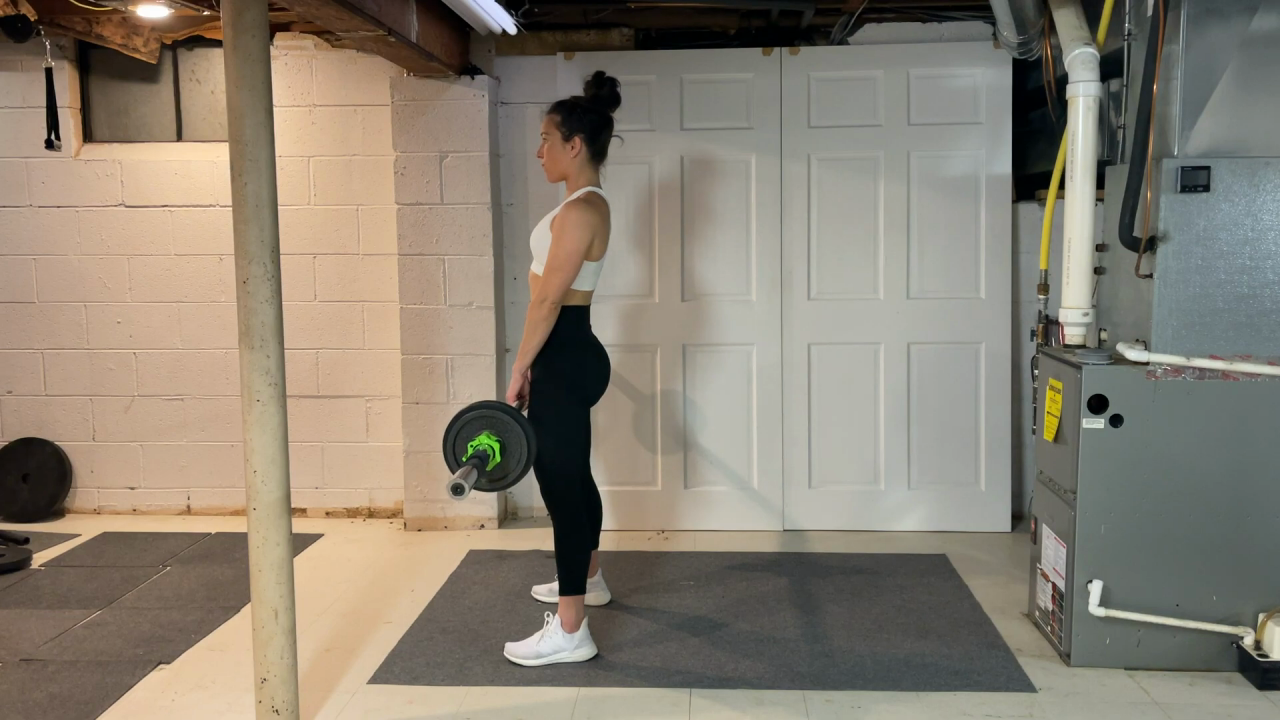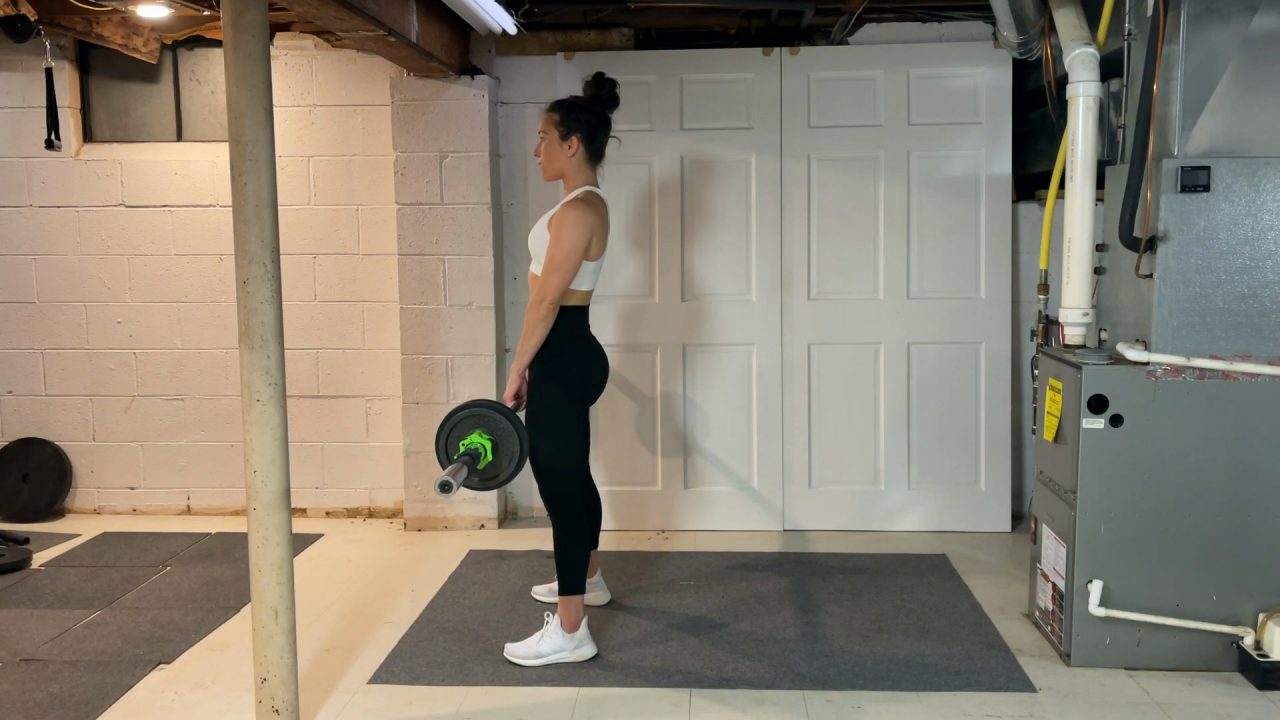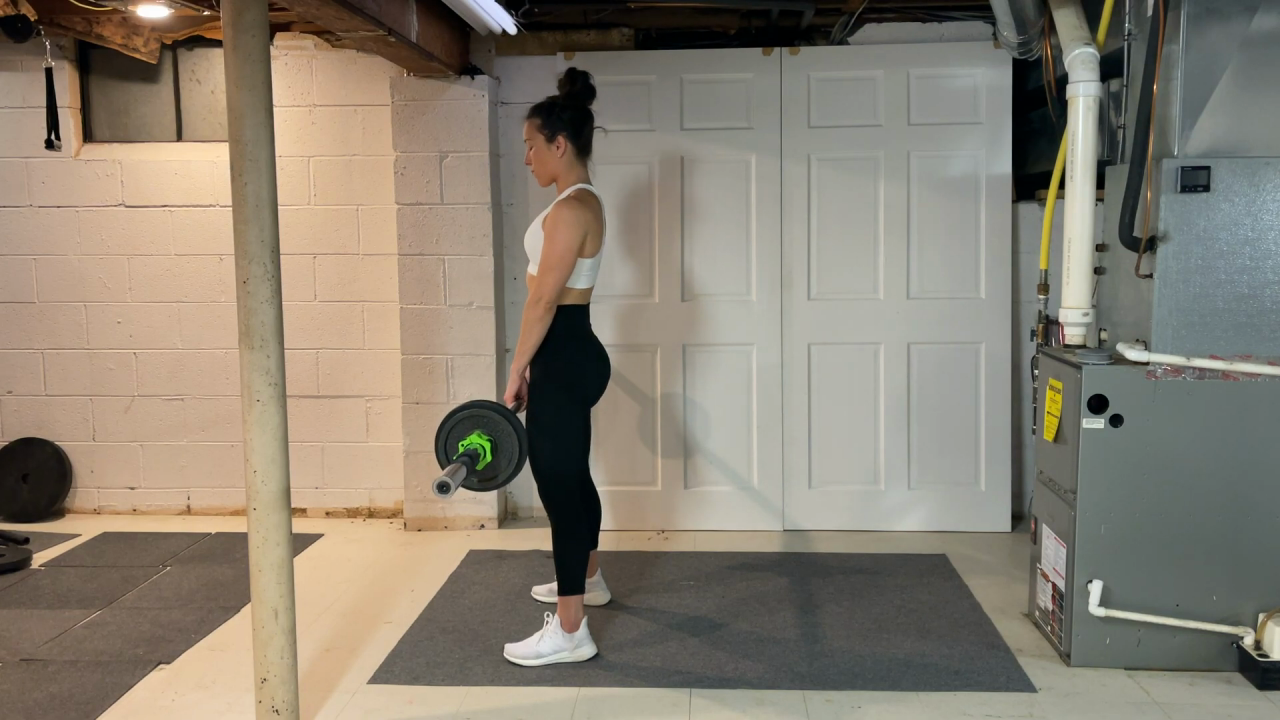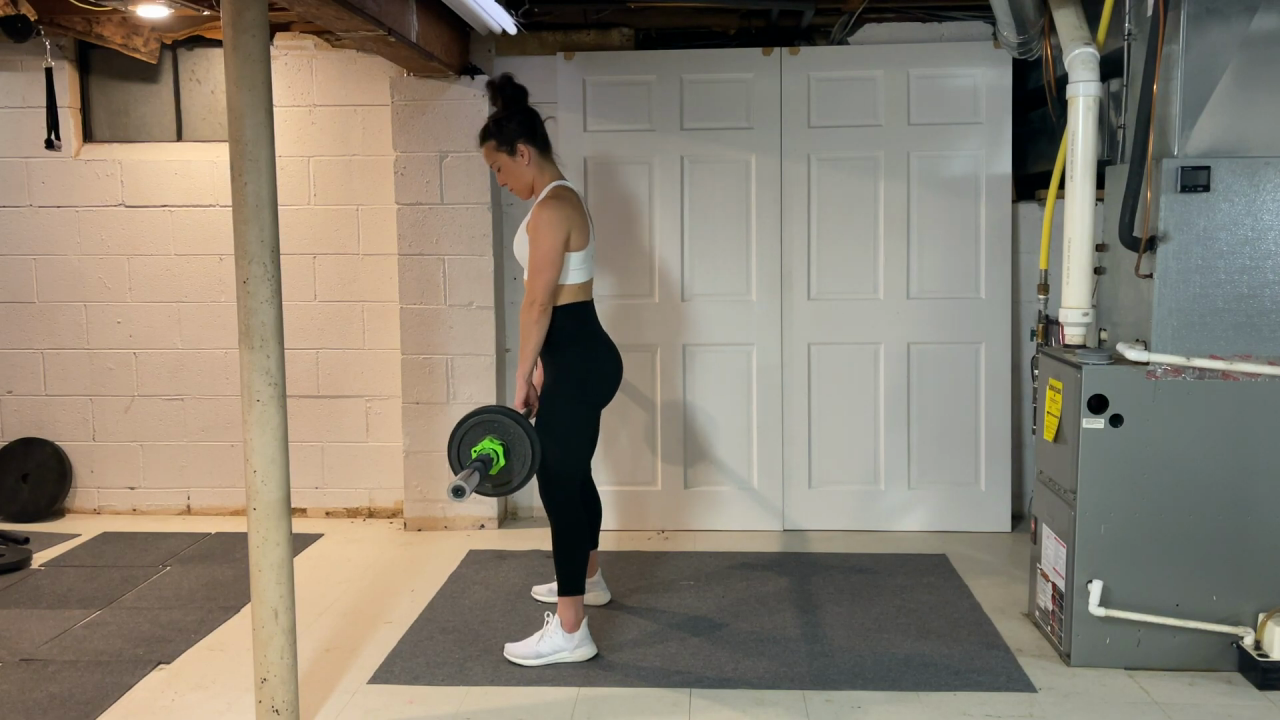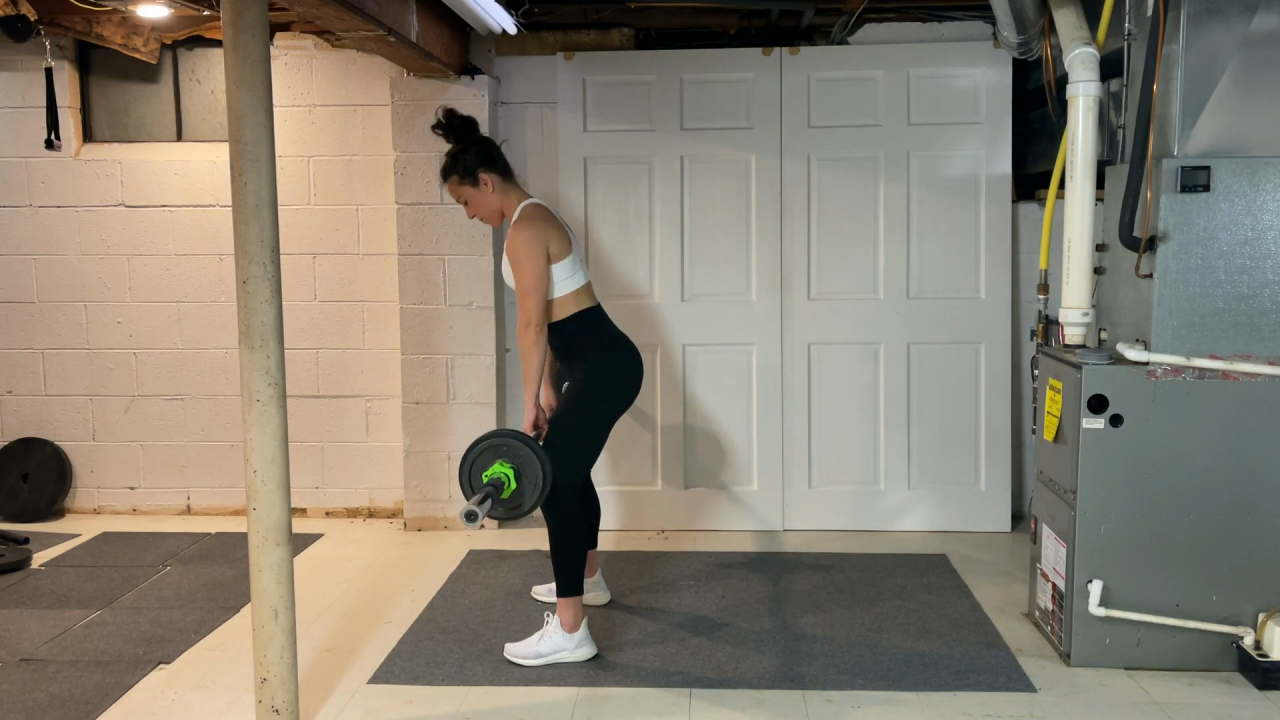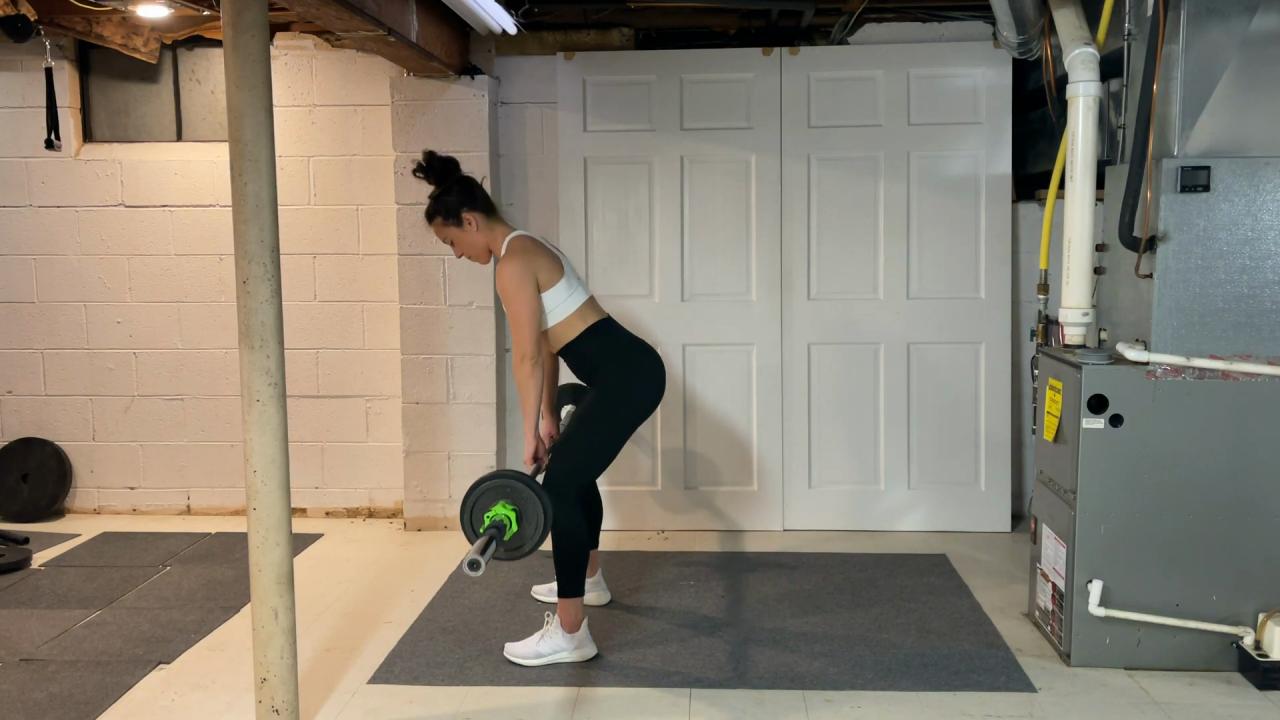
dt=0.3s
person 1, frame 1
left shoulder: (580, 210)
right shoulder: (585, 204)
left elbow: (548, 300)
left wrist: (519, 372)
right wrist: (535, 365)
left hip: (564, 362)
right hip: (570, 356)
left knee: (561, 486)
right knee: (573, 477)
left ankle: (570, 632)
right ankle: (588, 579)
person 1, frame 2
left shoulder: (578, 211)
right shoulder: (583, 204)
left elbow: (546, 300)
left wrist: (516, 372)
right wrist: (533, 365)
left hip: (562, 361)
right hip: (569, 356)
left knee: (559, 487)
right knee: (571, 477)
left ankle: (570, 632)
right ankle: (587, 579)
person 1, frame 3
left shoulder: (571, 208)
right shoulder: (578, 202)
left elbow: (543, 300)
left wrist: (516, 373)
right wrist: (533, 366)
left hip: (565, 362)
right hip: (573, 356)
left knee: (558, 487)
right knee: (572, 477)
left ankle: (570, 633)
right ankle: (588, 579)
person 1, frame 4
left shoulder: (551, 207)
right shoulder: (560, 201)
left elbow: (538, 302)
left wrist: (523, 377)
right wrist: (543, 368)
left hip: (578, 362)
right hip: (582, 356)
left knee: (559, 484)
right knee: (572, 475)
left ankle: (570, 632)
right ankle: (588, 578)
person 1, frame 5
left shoulder: (524, 229)
right shoulder: (535, 218)
left elbow: (532, 324)
left wrist: (531, 402)
right wrist: (549, 389)
left hip: (602, 367)
right hip: (604, 361)
left knee: (555, 482)
right knee: (569, 470)
left ankle: (570, 633)
right ankle: (588, 579)
person 1, frame 6
left shoulder: (512, 263)
right shoulder: (527, 248)
left elbow: (527, 358)
right elbow: (546, 345)
left wrist: (530, 434)
right wrist: (548, 417)
left hip: (623, 376)
right hip: (626, 369)
left knee: (559, 487)
right knee: (572, 472)
left ankle: (569, 633)
right ankle: (588, 579)
